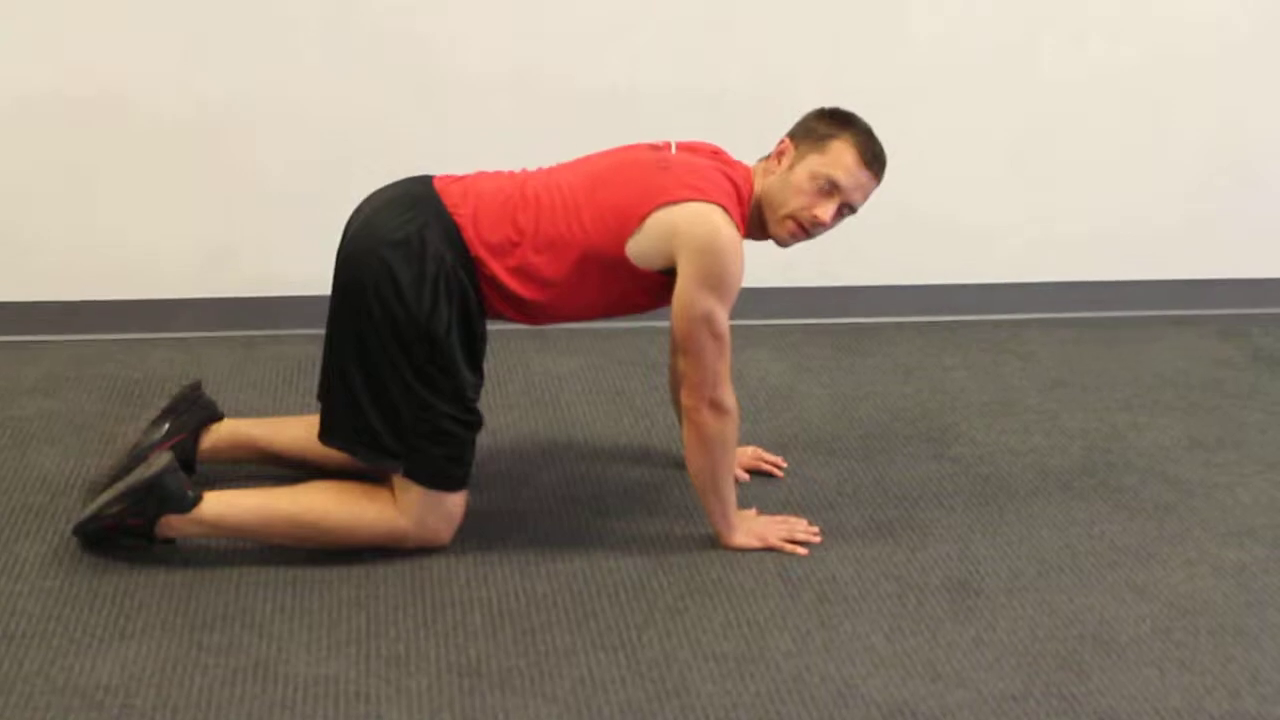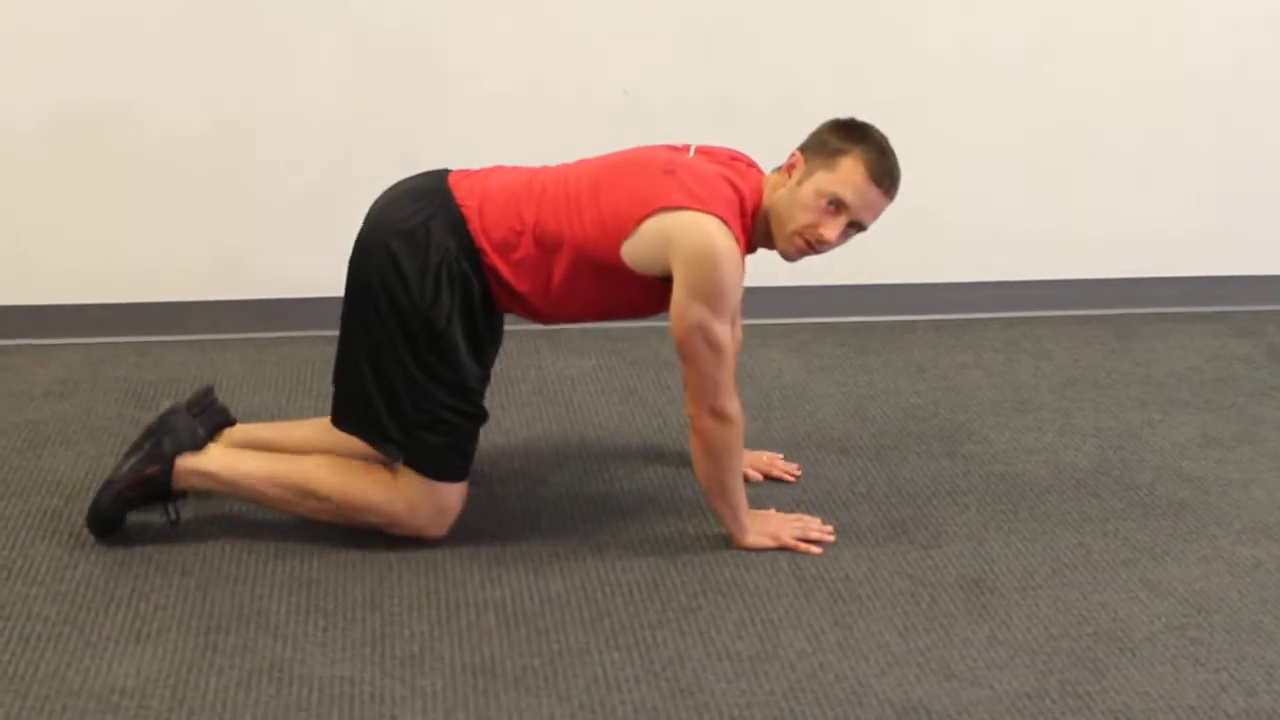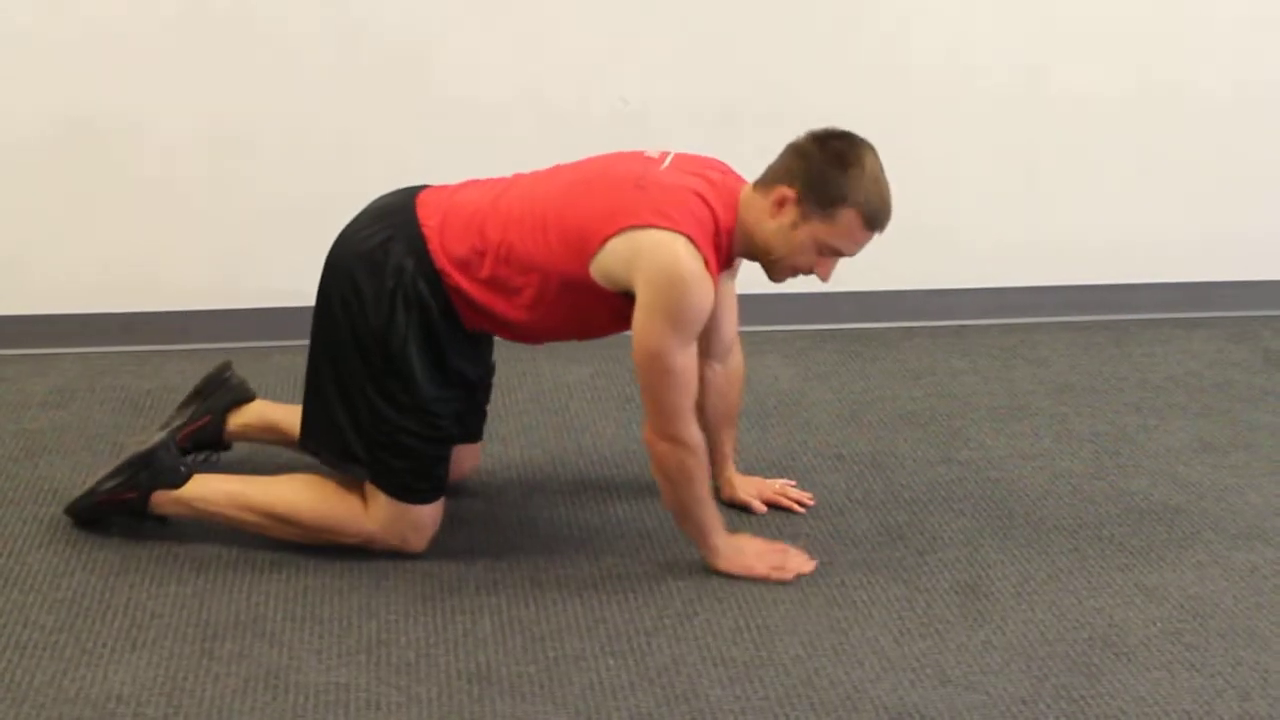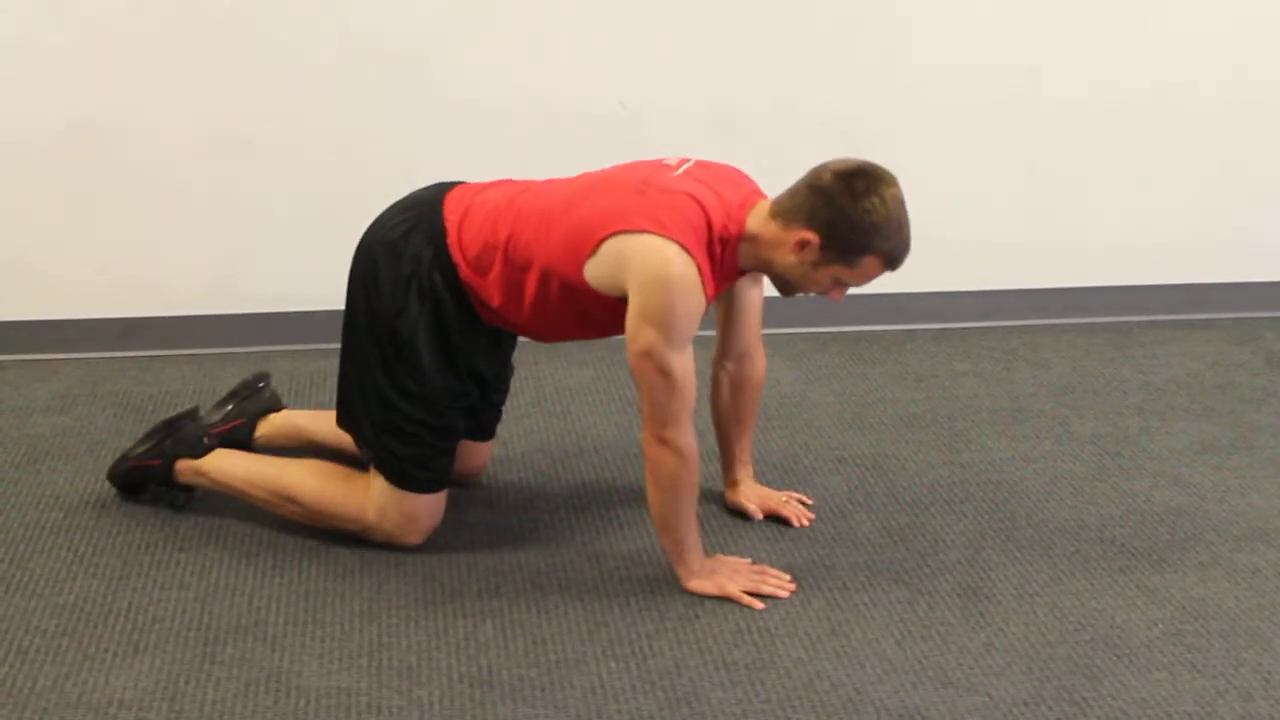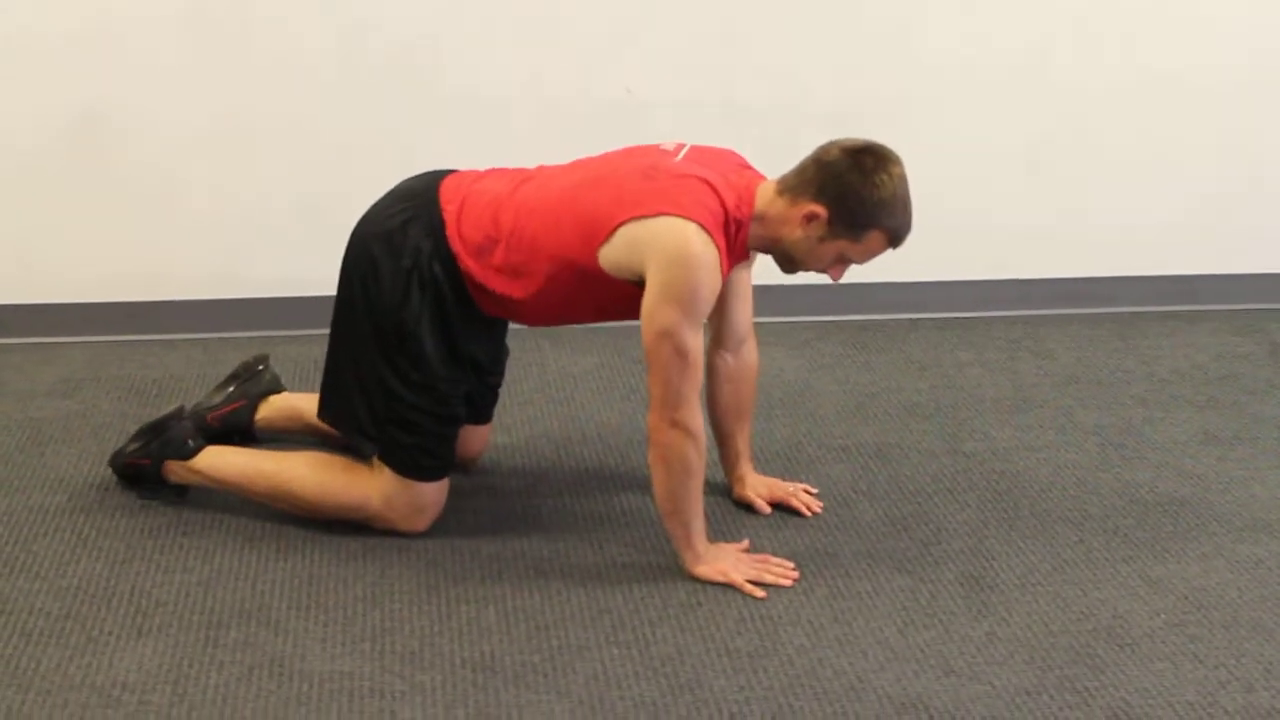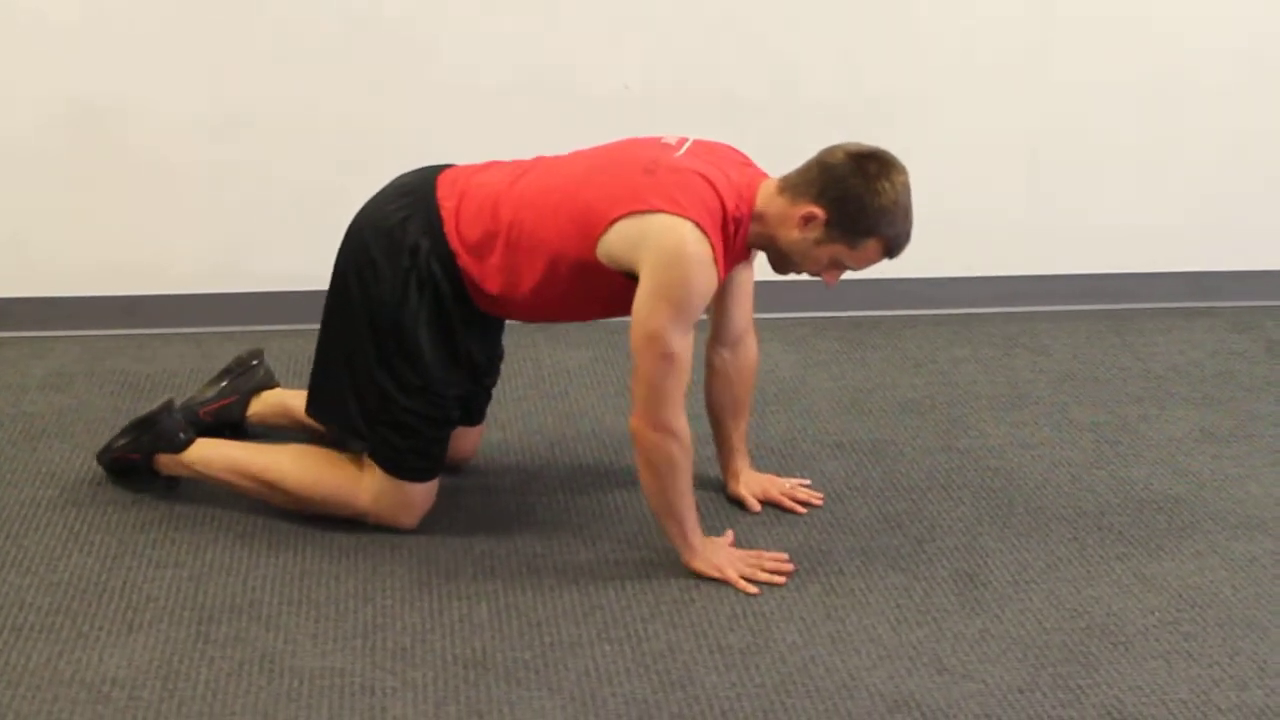
dt=0.7s
person 1, frame 1
left shoulder: (710, 175)
right shoulder: (714, 233)
left elbow: (687, 354)
right elbow: (707, 397)
left wrist: (714, 449)
right wrist: (730, 525)
left hip: (412, 225)
right hip: (419, 266)
left knee: (402, 447)
right knee: (427, 516)
left ankle: (204, 432)
right ankle: (171, 505)
person 1, frame 2
left shoulder: (737, 181)
right shoulder: (709, 239)
left elbow: (724, 330)
right elbow: (710, 404)
left wrist: (726, 452)
right wrist: (740, 523)
left hip: (437, 222)
right hip: (426, 255)
left knee: (421, 447)
right knee: (425, 507)
left ankle: (217, 432)
right ankle: (186, 461)
person 1, frame 3
left shoulder: (725, 195)
right shoulder: (677, 258)
left elbow: (721, 357)
right elbow: (671, 434)
left wrist: (729, 477)
right wrist: (719, 549)
left hip: (424, 241)
right hip: (392, 281)
left knee: (451, 463)
right knee: (403, 523)
left ankle: (237, 412)
right ankle: (169, 487)
person 1, frame 4
left shoulder: (747, 210)
right shoulder: (672, 264)
left elbow: (741, 358)
right elbow: (666, 437)
left wrist: (741, 479)
right wrist: (693, 567)
left hip: (460, 246)
right hip: (415, 272)
left knee: (463, 461)
right knee: (405, 516)
left ankle: (259, 420)
right ankle: (190, 457)
person 1, frame 5
left shoulder: (741, 191)
right shoulder: (690, 247)
left elbow: (732, 348)
right elbow: (673, 421)
left wrist: (743, 472)
right wrist: (698, 554)
left hip: (449, 230)
right hip: (413, 264)
left knee: (462, 446)
right knee: (407, 504)
left ankle: (261, 403)
right ankle: (183, 455)
person 1, frame 6
left shoulder: (744, 190)
right shoulder: (686, 246)
left elbow: (732, 342)
right elbow: (656, 422)
left wrist: (738, 467)
right wrist: (695, 549)
left hip: (448, 222)
right hip: (410, 258)
left knee: (454, 445)
right knee: (397, 499)
left ankle: (256, 397)
right ankle: (176, 446)
